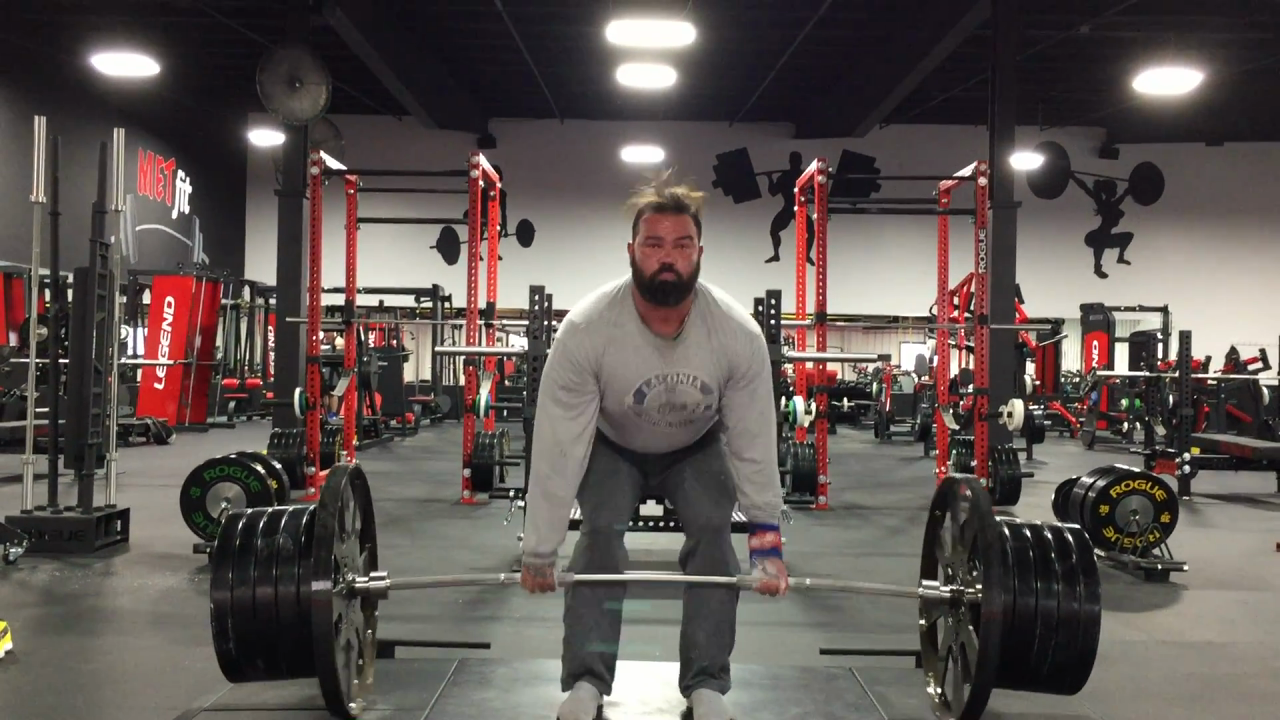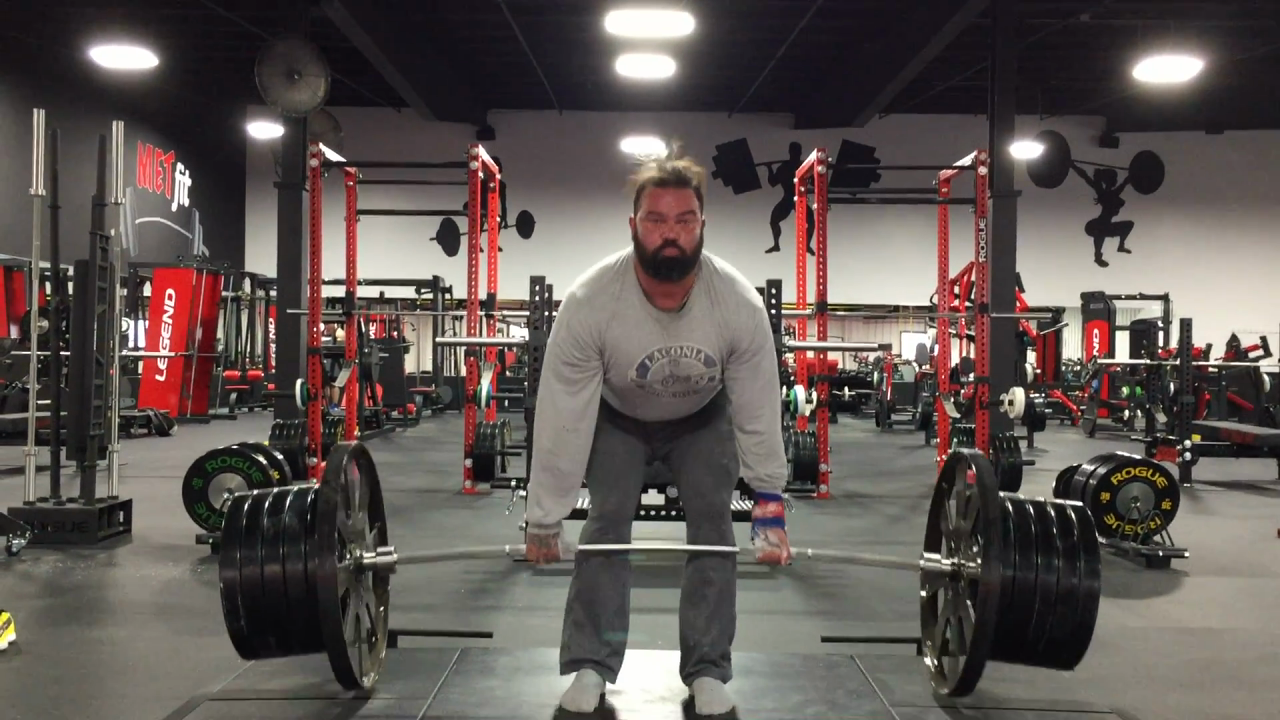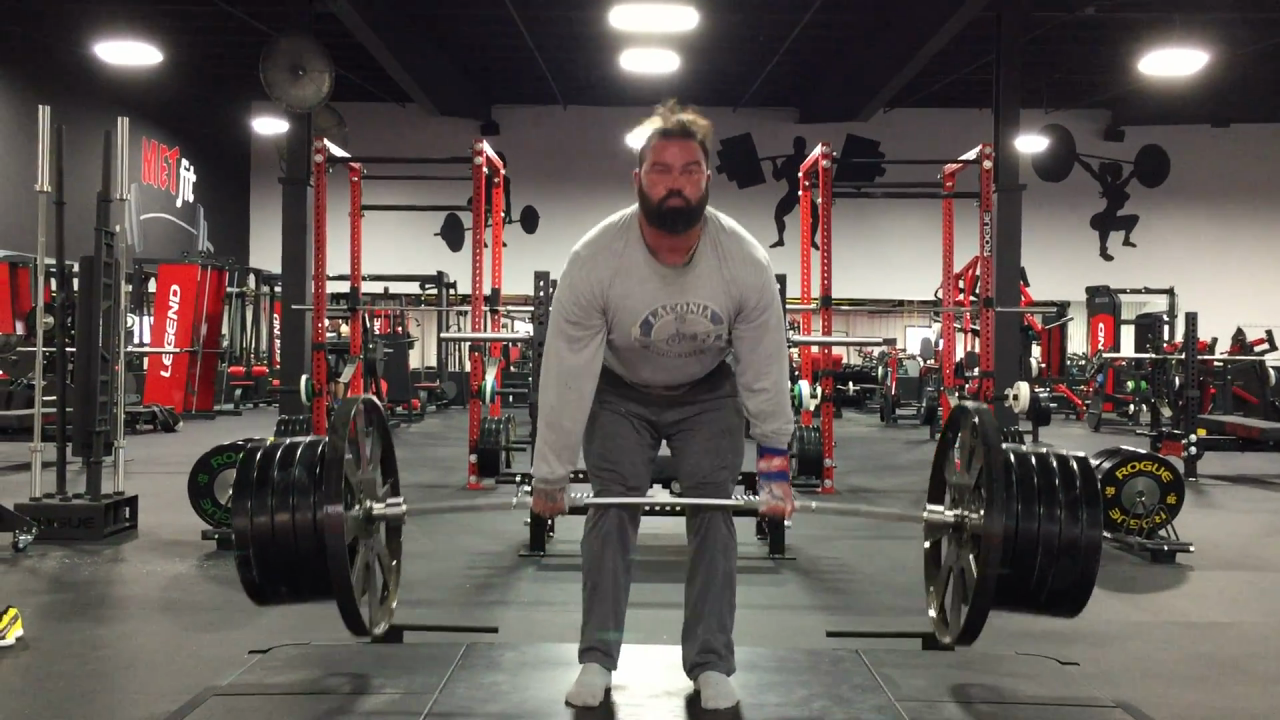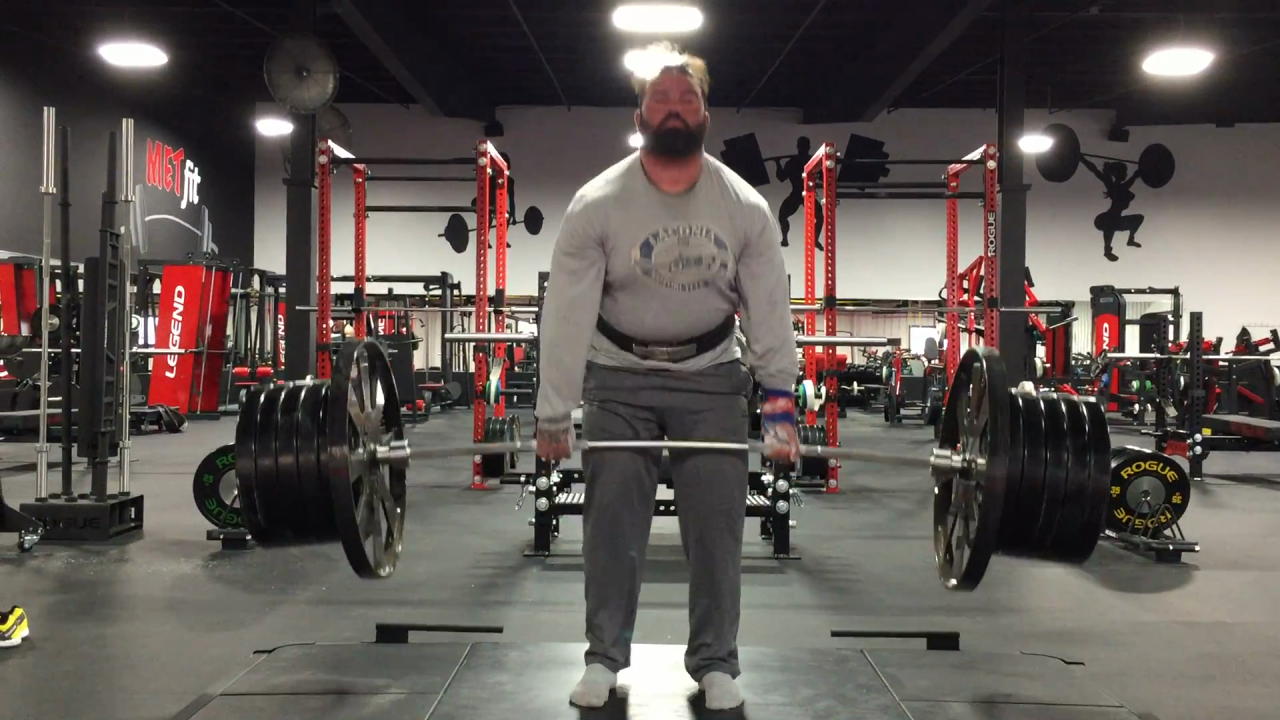
dt=0.3s
person 1, frame 1
left shoulder: (737, 332)
right shoulder: (586, 328)
left elbow: (754, 443)
right elbow: (559, 445)
left wrist: (767, 542)
right wrist: (539, 553)
left hip: (696, 449)
right hip: (612, 448)
left knee: (712, 537)
right knee: (600, 535)
person 1, frame 2
left shoulder: (739, 305)
right shoulder: (590, 303)
left elbow: (757, 413)
right elbow: (563, 421)
left wrist: (770, 511)
right wrist: (543, 522)
left hip: (702, 420)
right hip: (616, 420)
left knee: (713, 522)
right knee: (606, 521)
left ankle: (707, 671)
right ankle: (590, 667)
person 1, frame 3
left shoulder: (745, 262)
right shoulder: (594, 260)
left elbow: (765, 371)
right elbow: (567, 375)
left wrist: (775, 465)
right wrist: (550, 475)
left hip: (707, 395)
right hip: (619, 394)
left knee: (713, 516)
right knee: (610, 513)
left ankle: (710, 663)
right ankle: (597, 659)
person 1, frame 4
left shoulder: (744, 207)
right shoulder: (598, 205)
left elbow: (769, 310)
right elbow: (567, 314)
left wrist: (780, 409)
right wrist: (553, 416)
left hip: (711, 376)
right hip: (619, 375)
left knee: (716, 518)
right knee: (613, 516)
left ankle: (714, 663)
right ankle: (604, 658)
